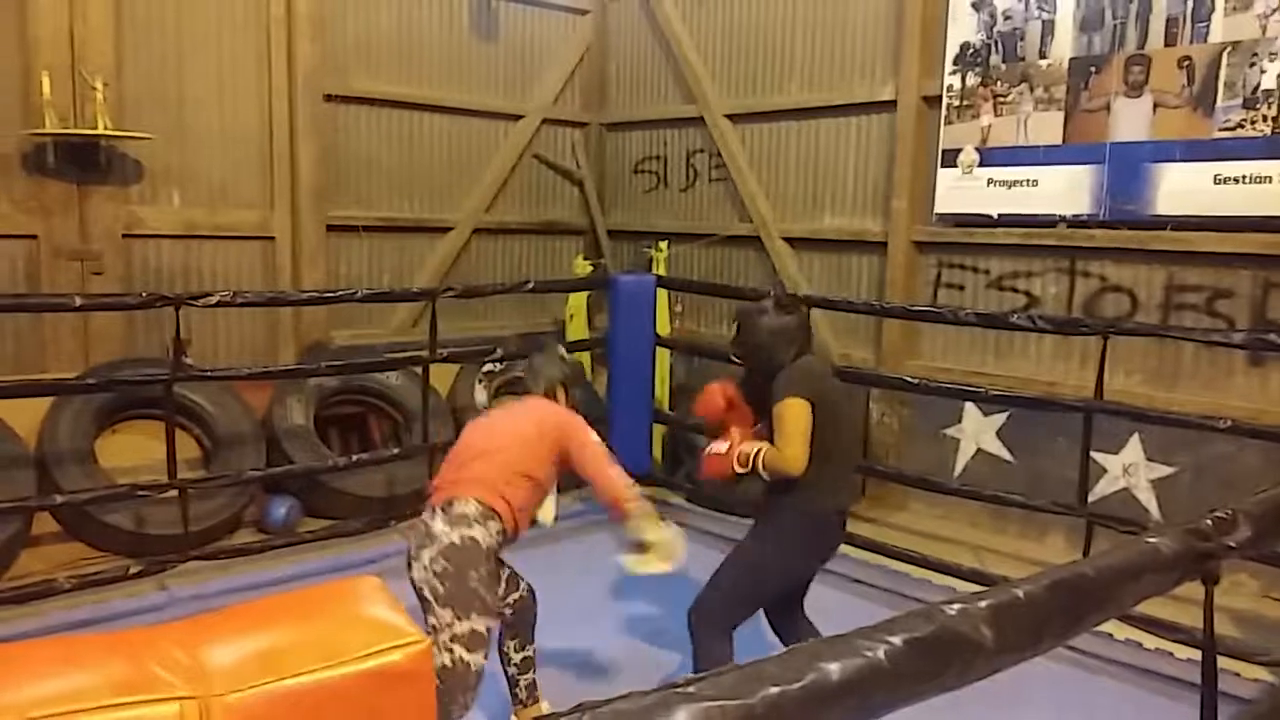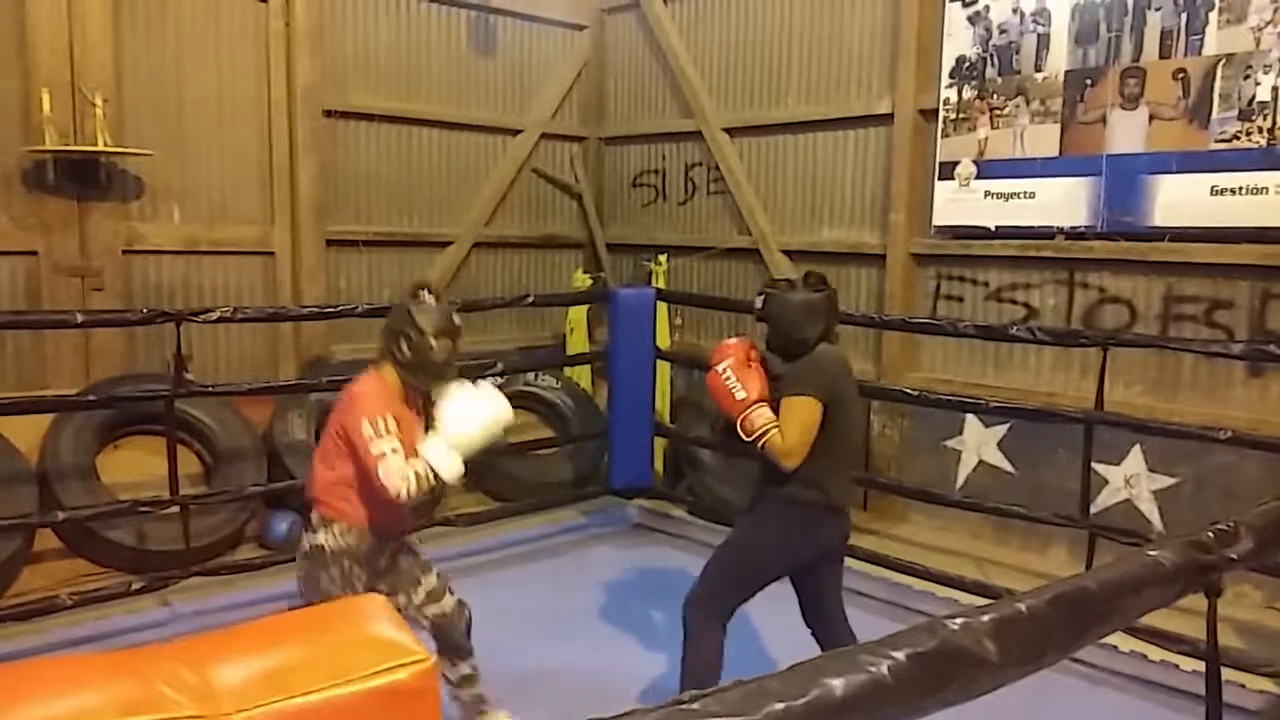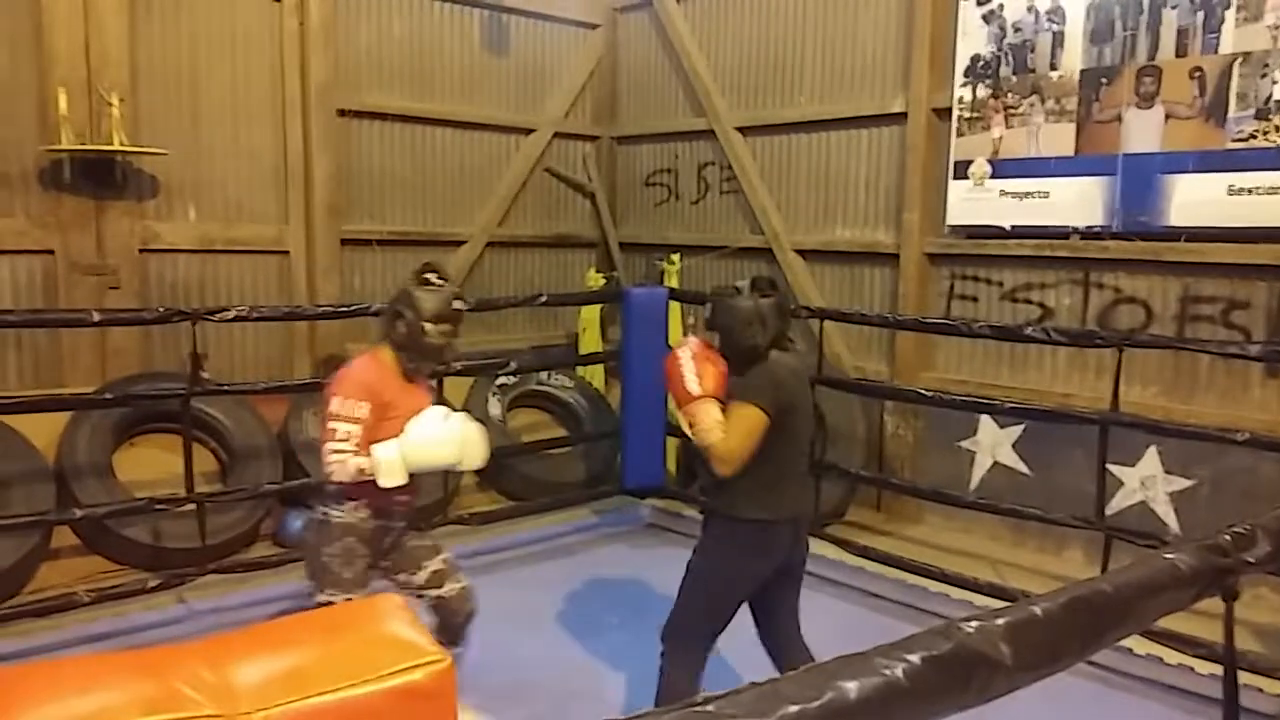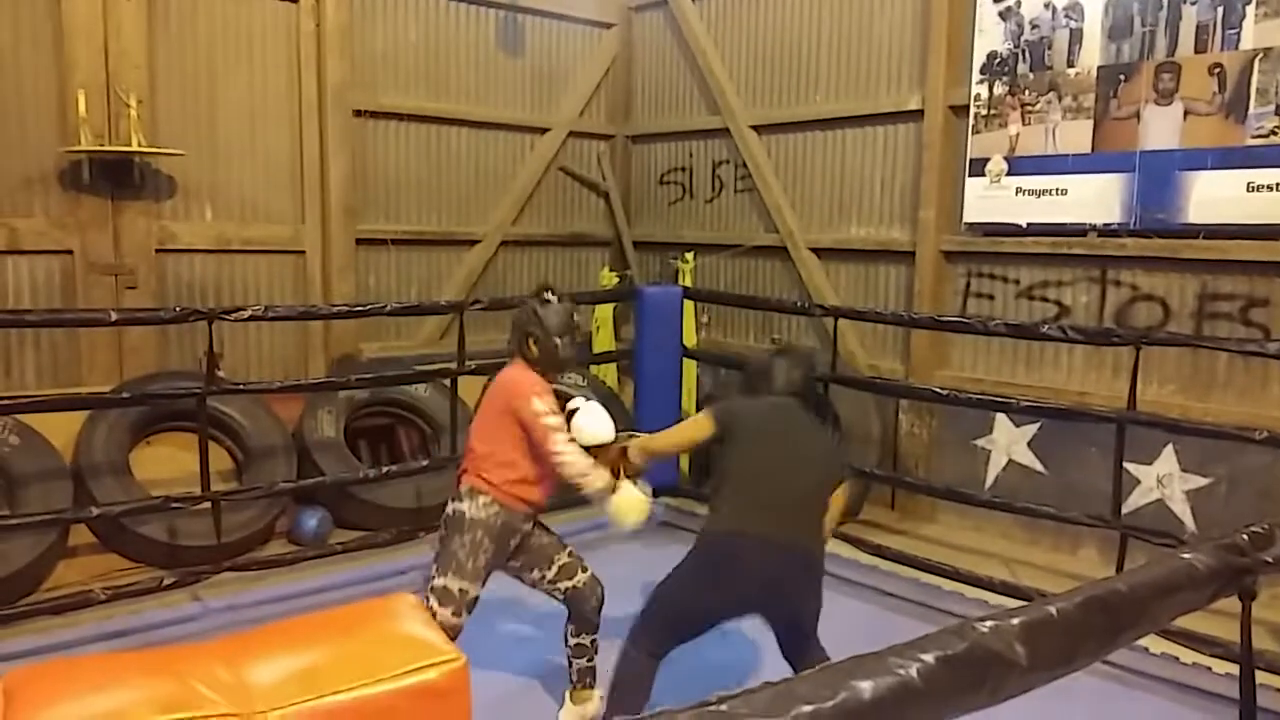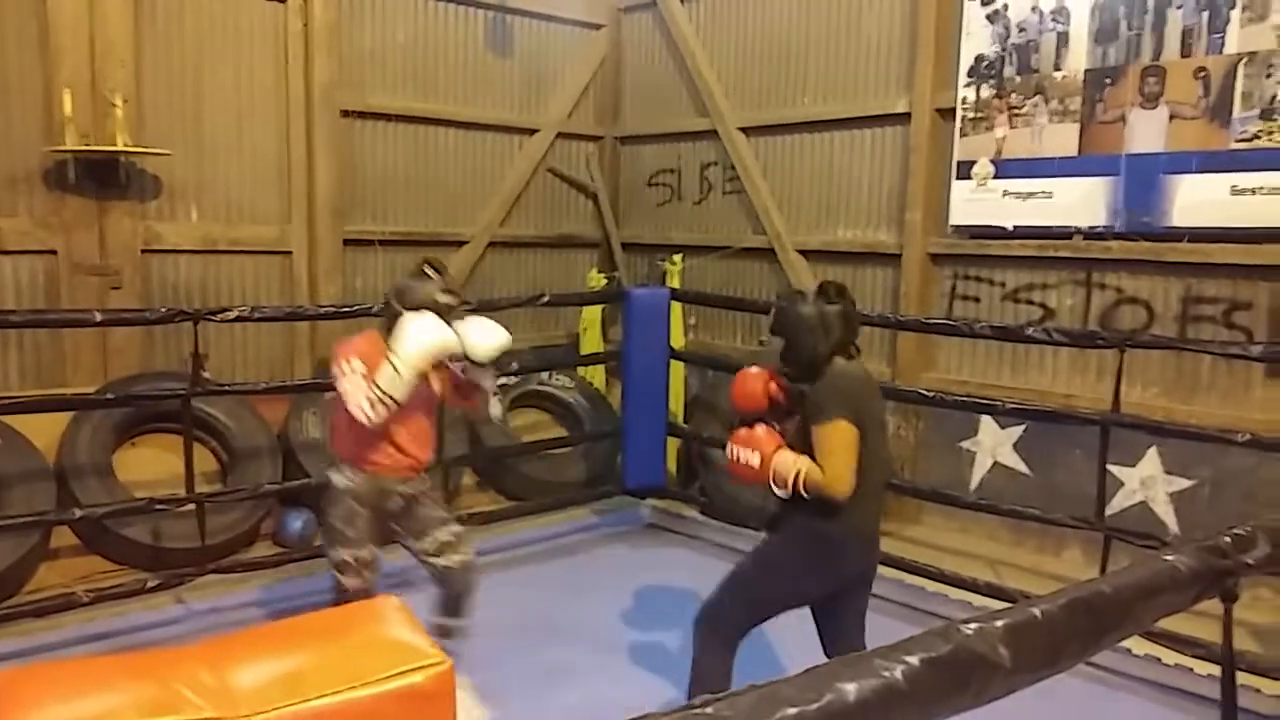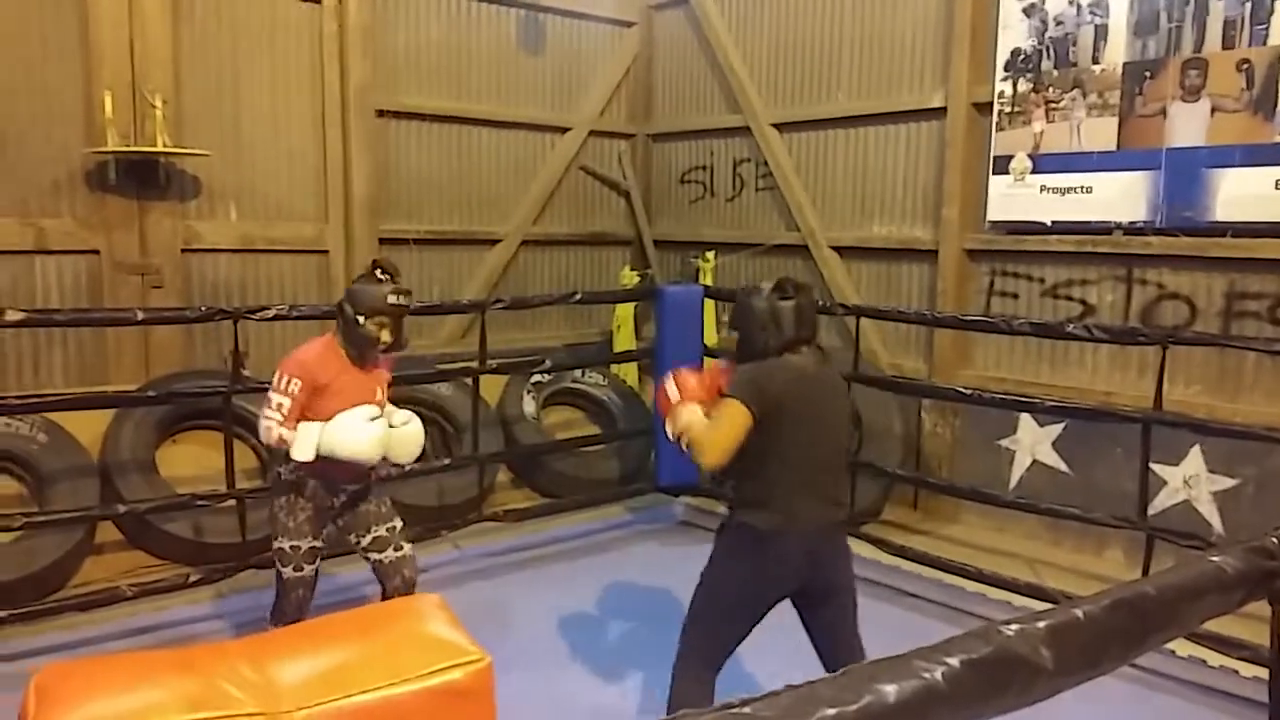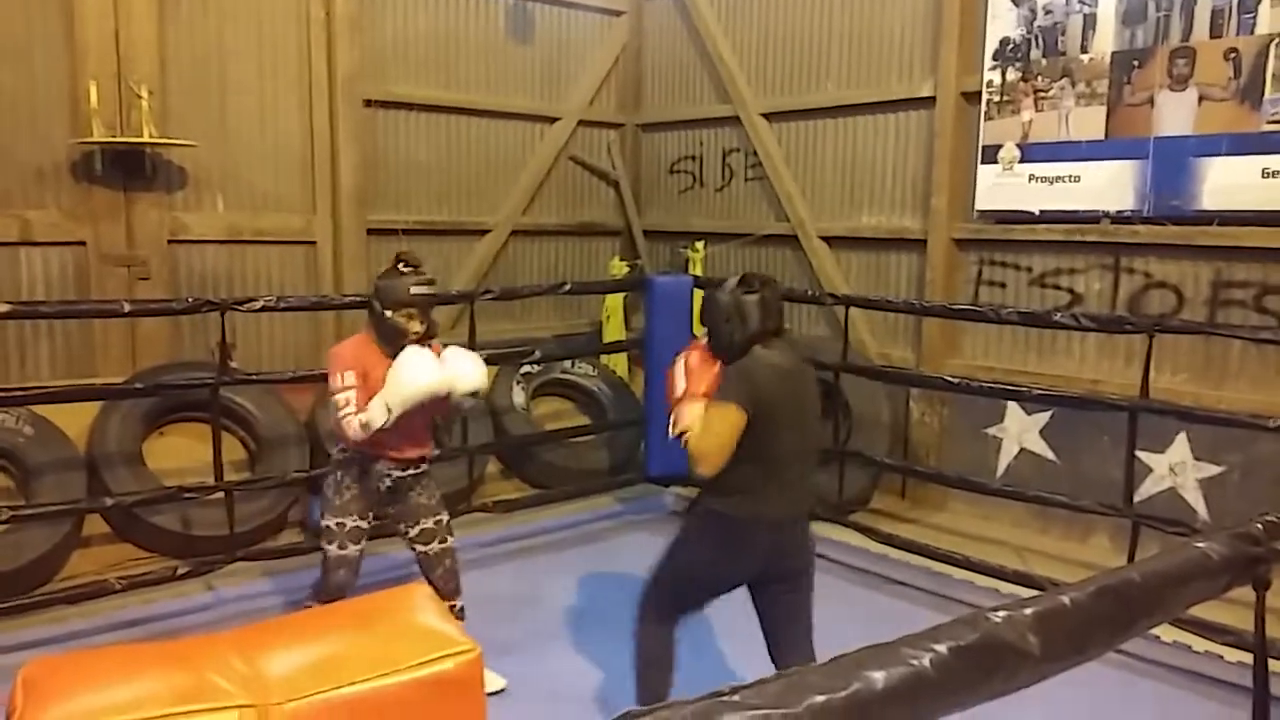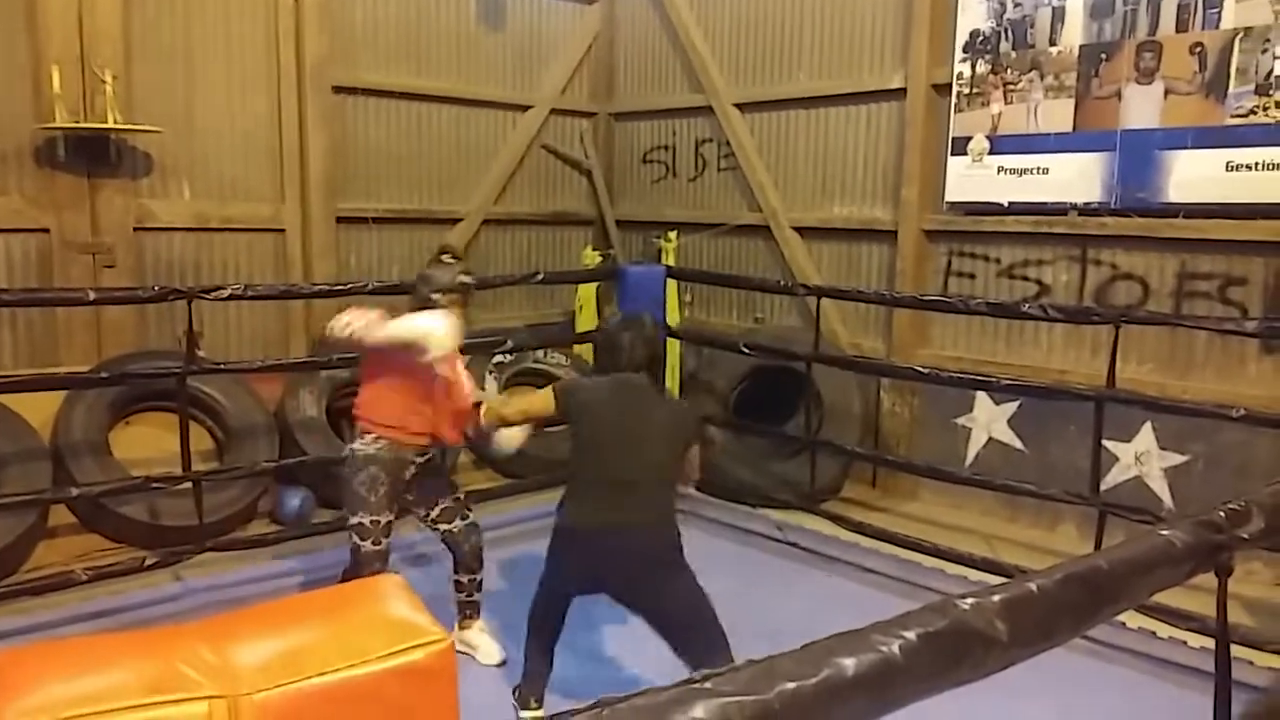
dt=0.5s
person 1, frame 1
left shoulder: (795, 380)
right shoulder: (814, 374)
left elbow: (791, 461)
left wrist: (742, 451)
right wrist: (746, 431)
left hip: (796, 522)
right hip: (823, 521)
left knee: (708, 620)
right knee: (786, 615)
person 1, frame 2
left shoulder: (808, 372)
right shoulder: (832, 364)
left elbow: (787, 452)
left wrist: (748, 404)
right wrist: (762, 386)
left hip: (789, 514)
right hip: (828, 518)
left knee: (703, 610)
right knee: (830, 624)
person 1, frame 3
left shoulder: (762, 381)
right shoulder: (788, 369)
left elbow: (723, 462)
left wrist: (697, 398)
right wrist: (710, 394)
left hip: (742, 533)
right hip: (788, 532)
left knee: (683, 645)
right knee: (785, 640)
person 1, frame 4
left shoulder: (739, 411)
right shoulder: (831, 449)
left elbow: (658, 446)
right elbow: (823, 527)
left wrist: (630, 449)
left hip: (728, 557)
right hip: (799, 569)
left knee: (645, 644)
right knee: (807, 655)
person 1, frame 5
left shoulder: (832, 391)
right shoulder: (856, 380)
left elbow: (836, 483)
left wrist: (778, 462)
right wrist: (781, 410)
left hip: (811, 541)
right hip: (858, 544)
left knee: (714, 628)
right knee: (849, 656)
person 1, frame 6
left shoulder: (756, 379)
right shoulder: (833, 382)
left elbow: (710, 455)
left wrist: (687, 414)
left hip: (759, 545)
right hip: (826, 544)
left knee: (696, 662)
right knee: (851, 668)
person 1, frame 7
left shoulder: (744, 377)
right shoulder: (801, 374)
left elbow: (707, 463)
left wrist: (690, 403)
left hip: (727, 528)
right hip: (789, 534)
left knee: (655, 613)
right knee: (795, 657)
person 1, frame 8
left shoulder: (582, 393)
right shoulder: (681, 414)
left elbow: (509, 411)
left wrist: (487, 412)
left hip: (579, 543)
right hip: (651, 551)
left knee: (547, 608)
right knee: (713, 653)
person 2, frame 1
left shoulder: (493, 419)
right shoulder: (563, 422)
right elbow: (615, 485)
left wrist: (530, 505)
right wrist: (656, 531)
left hip: (436, 533)
right hip: (461, 545)
left knee: (519, 605)
right knee: (456, 684)
person 2, frame 2
left shoulder: (411, 392)
right shoulder: (369, 398)
right elbow: (397, 484)
left wrist: (470, 420)
right wrist: (452, 443)
left hip: (386, 542)
right hip: (339, 547)
left knee: (451, 618)
person 2, frame 3
left shoulder: (417, 376)
right shoulder: (361, 379)
right elbow: (339, 467)
left wrist: (450, 448)
right wrist: (412, 453)
left hip: (394, 519)
right hip: (348, 522)
left knee: (458, 603)
person 2, frame 4
left shoulder: (528, 385)
right shoulder: (524, 385)
right elbow: (563, 457)
left wrist: (574, 421)
right wrist: (614, 489)
left hip: (521, 523)
right hip: (480, 517)
left knee: (588, 594)
right knee: (441, 626)
person 2, frame 5
left shoulder: (435, 357)
right shoulder: (355, 350)
left elbow: (479, 401)
right elbow: (366, 413)
left wrist: (480, 362)
right wrist: (405, 364)
left hip: (411, 488)
right hip: (359, 489)
left knee: (459, 570)
right knee: (355, 600)
person 2, frame 6
left shoulder: (380, 360)
right shoulder: (307, 361)
right elbow: (271, 430)
left wrist: (393, 423)
right wrist: (326, 439)
left hip: (359, 487)
right hip: (304, 488)
left knee: (402, 577)
right knee: (294, 599)
person 2, frame 7
left shoulder: (429, 351)
right shoulder: (349, 355)
left elbow: (439, 415)
right elbow: (354, 428)
left wrist: (456, 390)
right wrist: (397, 398)
left hip: (413, 473)
right hip: (357, 471)
left knee: (443, 565)
right knee: (338, 577)
person 2, frame 8
left shoulder: (446, 351)
right shoulder: (393, 331)
left elbow: (462, 407)
right elbow: (343, 326)
right wrist: (405, 330)
left hip: (425, 459)
right hip: (377, 456)
left knee: (468, 538)
right knee: (368, 566)
left ankle: (468, 628)
